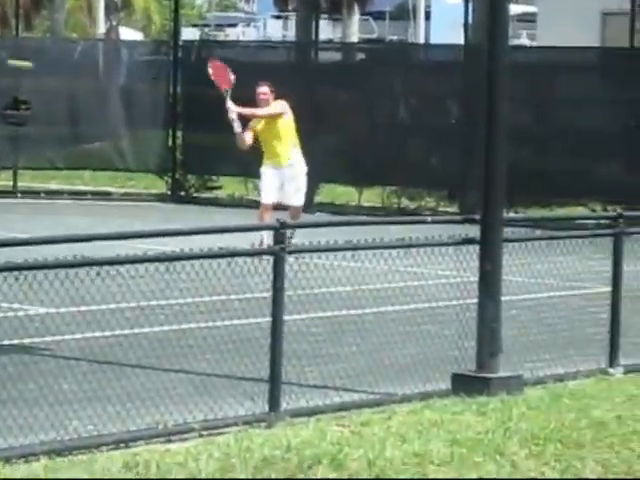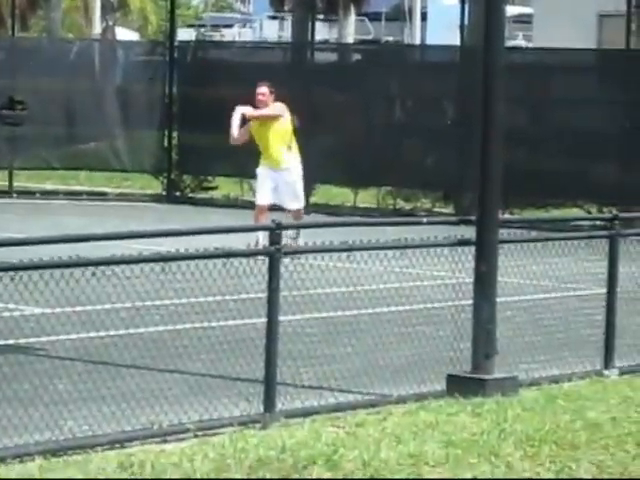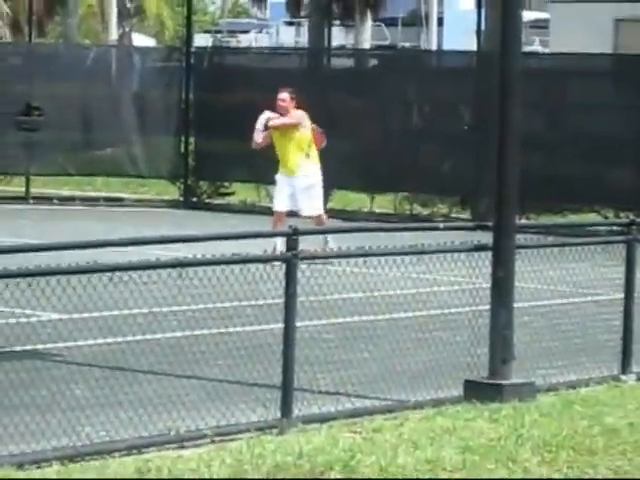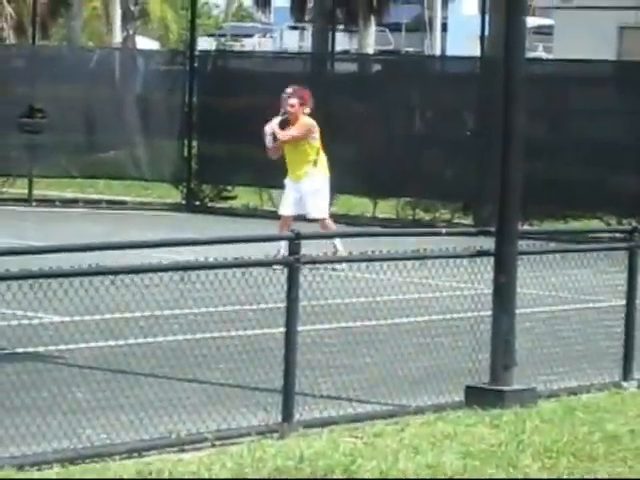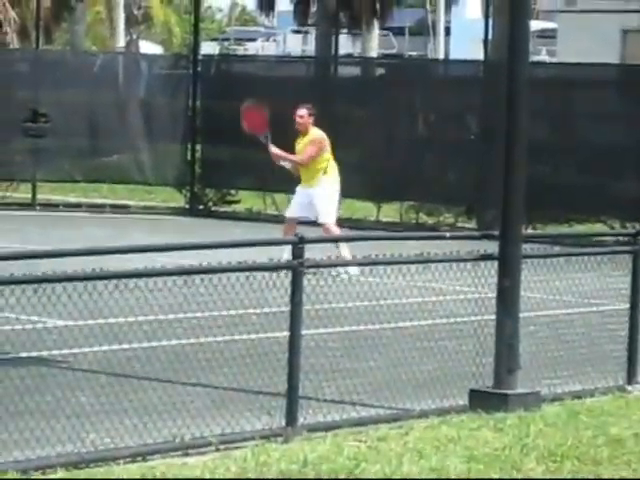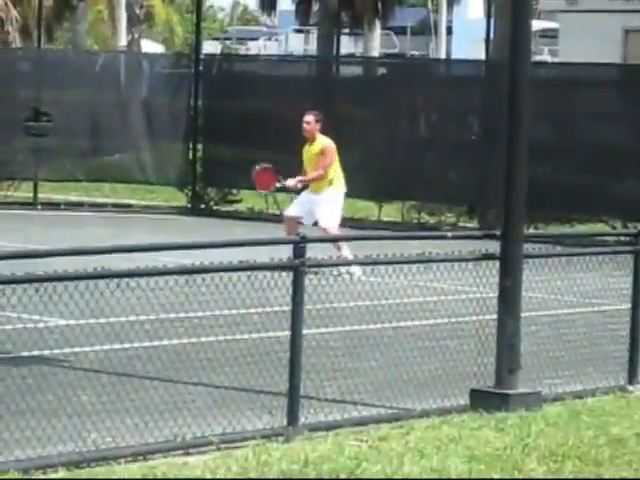
dt=0.1s
person 1, frame 1
left shoulder: (281, 105)
right shoulder: (254, 123)
left elbow: (261, 113)
right elbow: (244, 145)
left wrist: (238, 110)
right wrist: (235, 122)
left hip: (293, 163)
right hip: (271, 166)
left knee: (296, 205)
right knee: (266, 204)
left ankle: (292, 233)
right ankle: (263, 243)
person 1, frame 2
left shoulder: (279, 108)
right shoulder: (253, 123)
left elbow: (252, 114)
right elbow: (234, 140)
left wrist: (245, 110)
right wrist: (236, 117)
left hip: (289, 165)
right hip: (267, 167)
left knee: (296, 208)
right knee: (261, 205)
left ankle: (297, 233)
right ankle: (260, 243)
person 1, frame 3
left shoulder: (300, 116)
right shoulder: (277, 124)
left elbow: (272, 123)
right elbow: (256, 144)
left wrist: (266, 119)
right wrist: (260, 122)
left hip: (306, 172)
right hip: (285, 174)
left knee: (316, 213)
right knee: (279, 212)
left ankle: (326, 240)
right ankle: (277, 250)
person 1, frame 4
left shoulder: (308, 125)
right shoulder: (286, 130)
left elbow: (283, 138)
right elbow: (273, 154)
left wrist: (274, 126)
right wrist: (268, 133)
left hip: (314, 178)
right hip: (294, 179)
left knee: (321, 217)
right knee: (285, 216)
left ankle: (338, 250)
right ankle: (281, 254)
person 1, frame 5
left shoulder: (318, 137)
right shoulder: (299, 140)
left elbow: (303, 161)
right elbow: (297, 167)
left wrist: (279, 153)
right wrist: (282, 161)
left hip: (326, 184)
right hip: (307, 185)
left knee: (327, 223)
right knee: (290, 219)
left ankle: (347, 260)
person 1, frame 6
left shoulder: (326, 146)
right shoulder: (307, 147)
left elbow: (321, 173)
left wrist: (297, 180)
right wrist: (300, 181)
left hip: (331, 191)
right hip: (313, 191)
left knee: (326, 227)
right knee: (289, 217)
left ankle: (350, 263)
